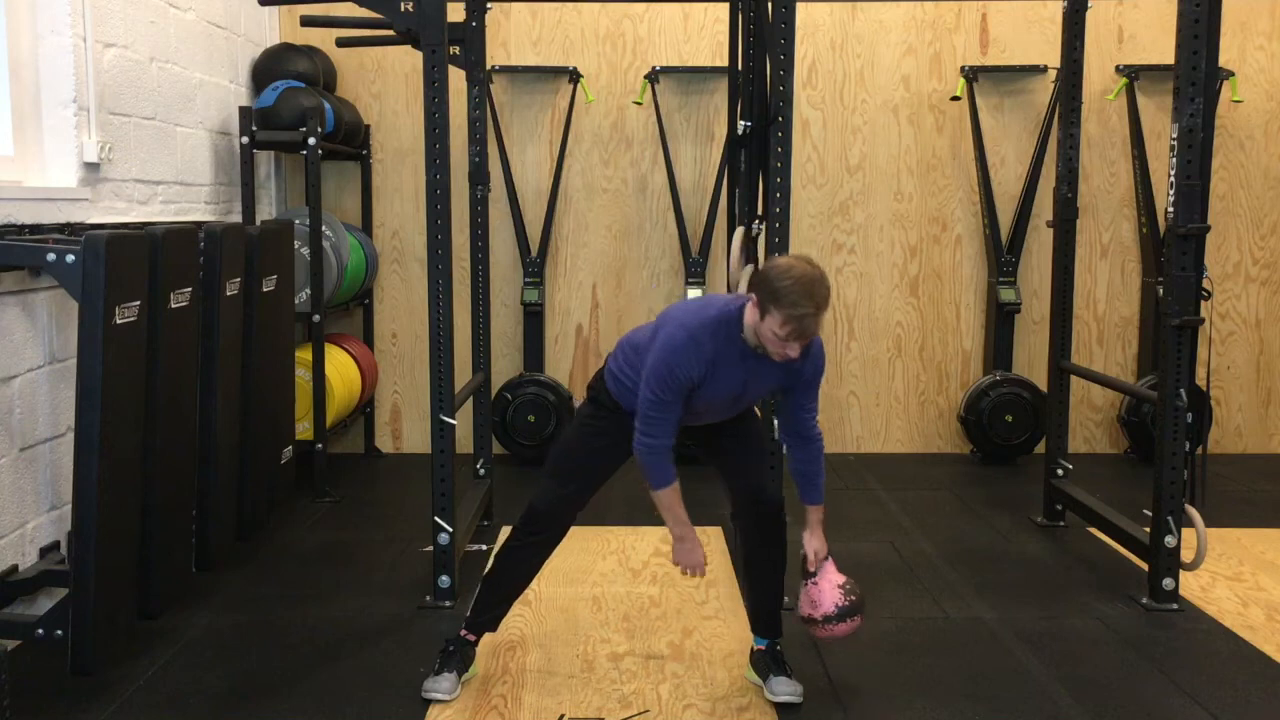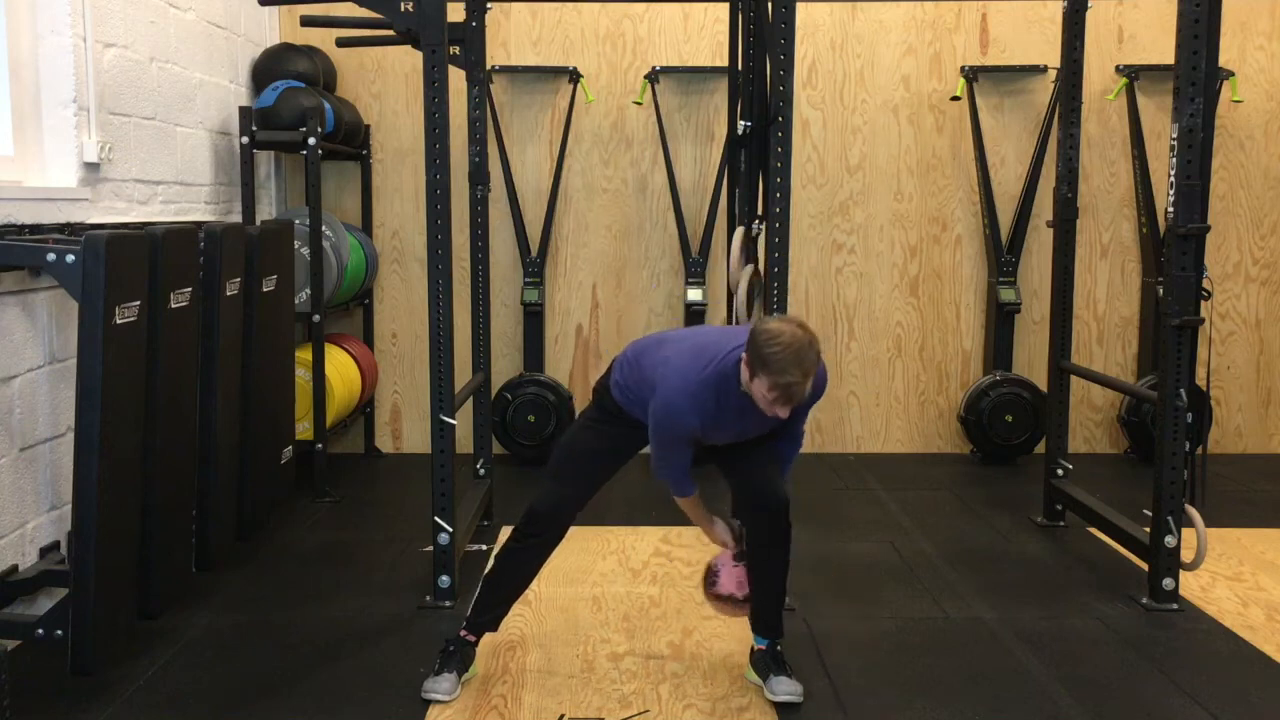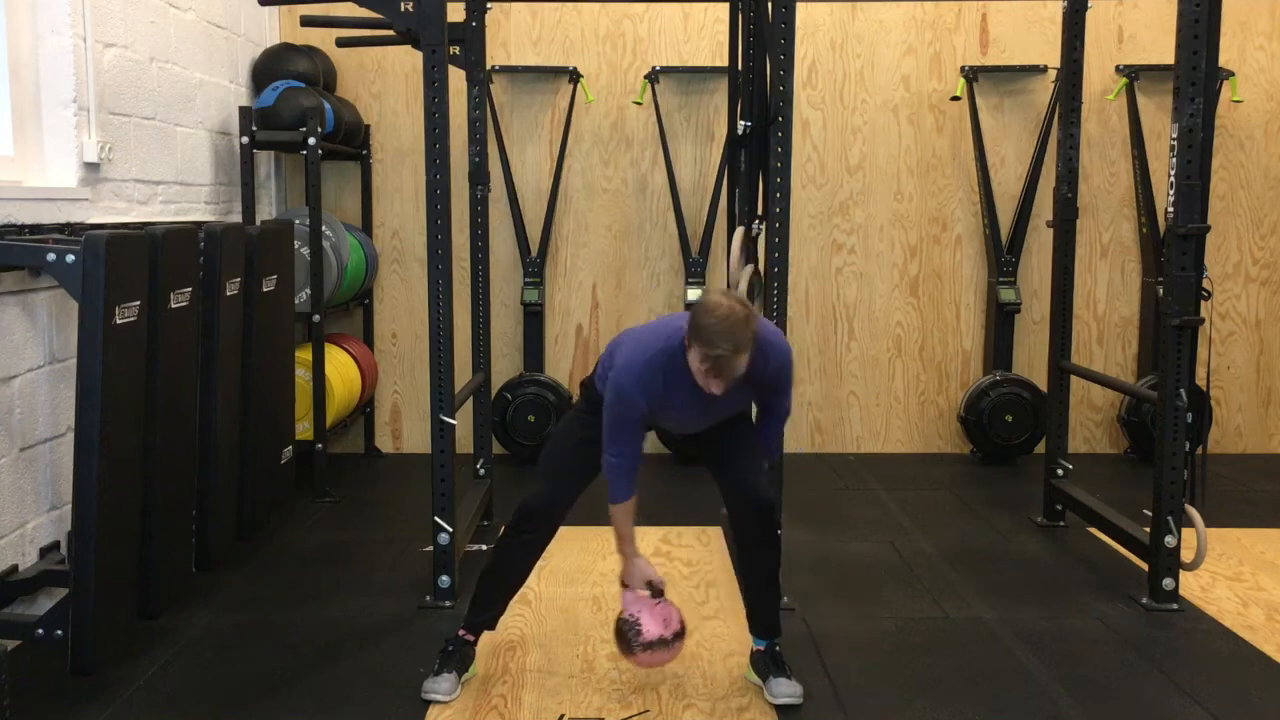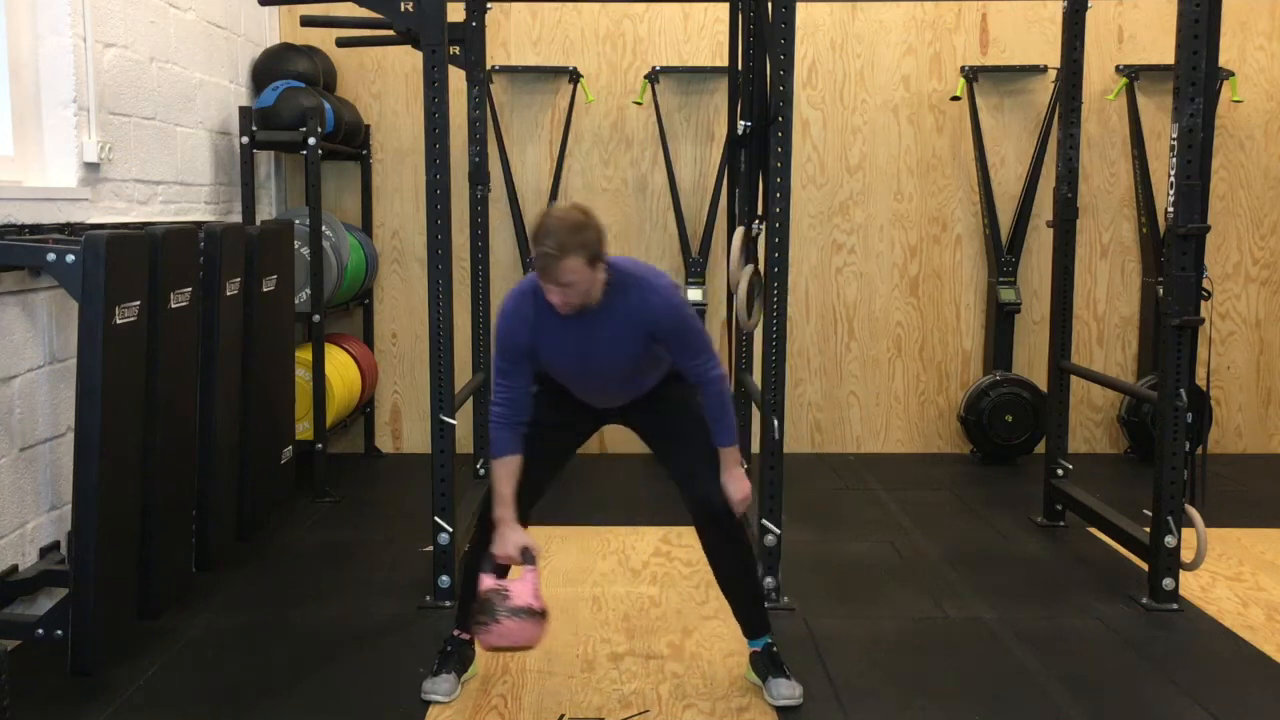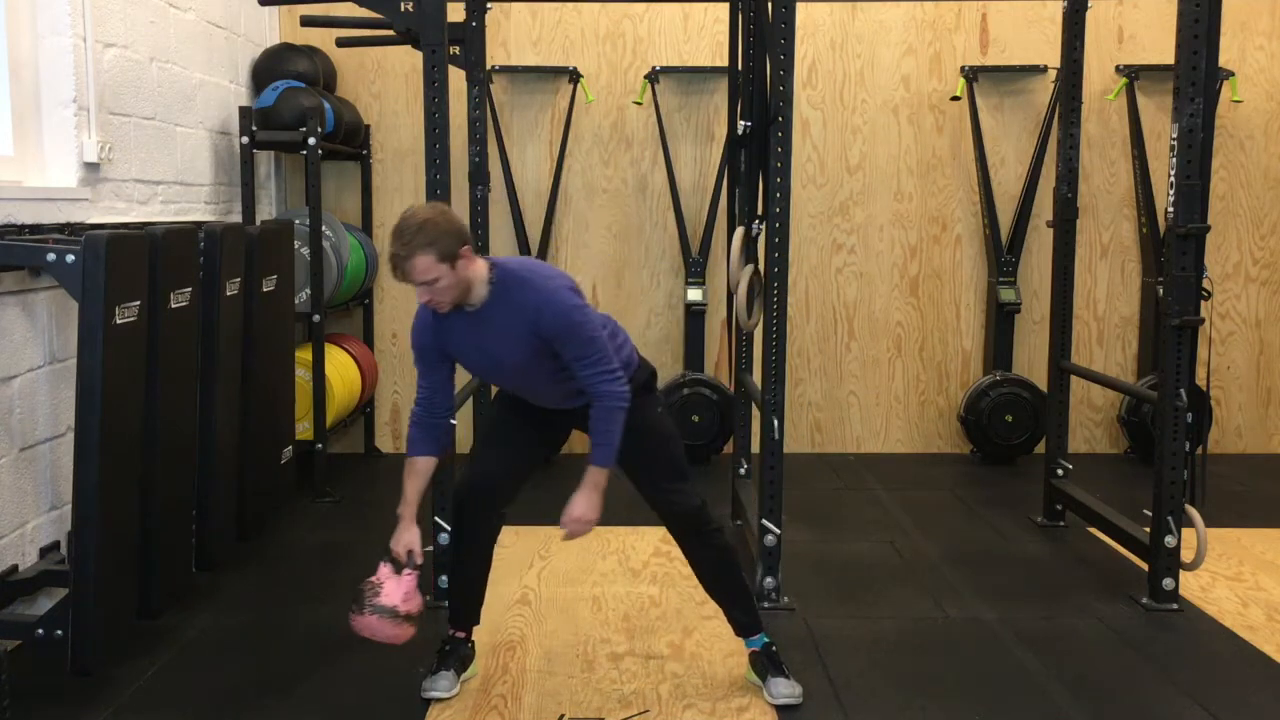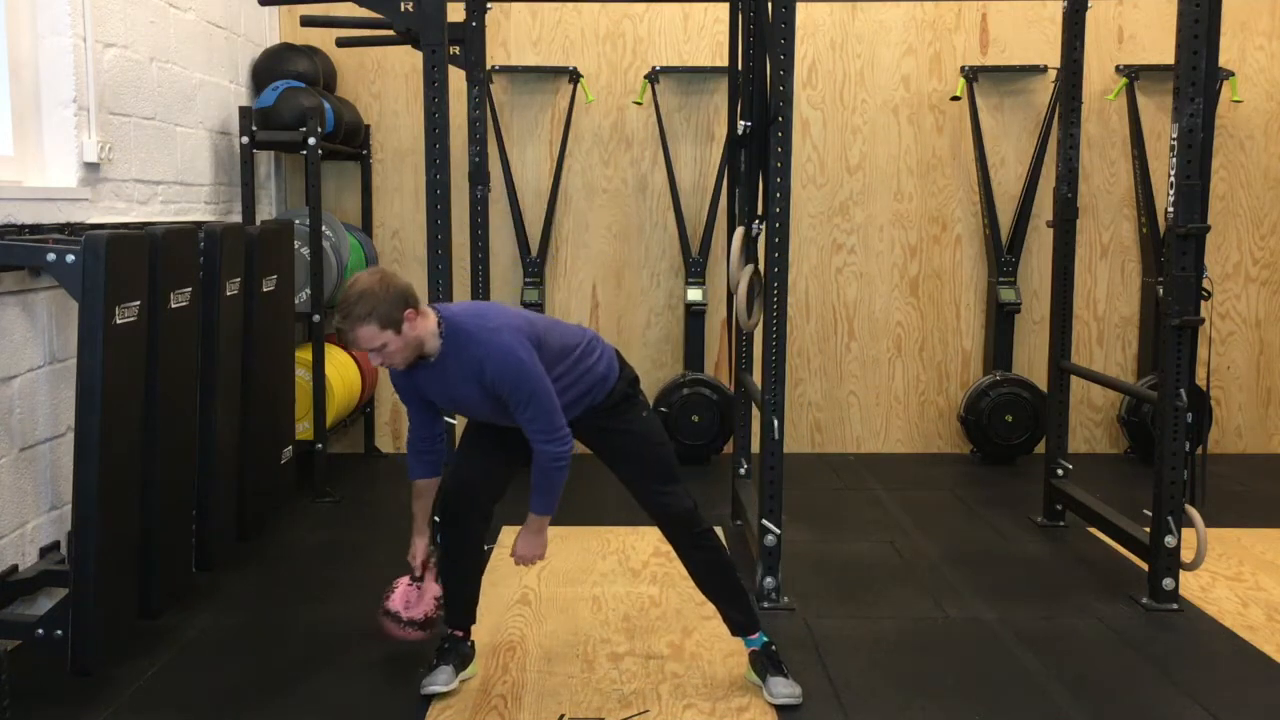
dt=0.4s
person 1, frame 1
left shoulder: (805, 350)
right shoulder: (686, 336)
left elbow: (803, 434)
right elbow: (651, 445)
left wrist: (814, 528)
right wrist: (682, 536)
right hip: (624, 400)
left knee: (764, 503)
right knee: (549, 512)
left ankle: (766, 649)
right ankle: (466, 641)
person 1, frame 2
left shoulder: (809, 375)
right shoulder: (686, 390)
left elbow: (789, 433)
right elbow: (672, 471)
left wrist: (762, 489)
right wrist: (708, 524)
right hip: (629, 400)
left knee: (770, 507)
right knee: (550, 512)
left ankle: (766, 648)
right ankle: (465, 641)
person 1, frame 3
left shoulder: (771, 351)
right shoulder: (637, 369)
left elbow: (774, 413)
right elbow: (620, 467)
left wrist: (759, 472)
right wrist: (630, 557)
right hip: (615, 399)
left knee: (756, 506)
right knee: (541, 507)
left ankle: (766, 649)
right ankle: (464, 641)
person 1, frame 4
left shoulder: (654, 294)
right shoulder: (521, 310)
left elbow: (708, 375)
right elbow: (507, 417)
left wrist: (731, 466)
right wrist: (505, 521)
left hip: (655, 393)
right hip: (565, 397)
left knee: (716, 506)
right knee: (501, 505)
left ankle: (762, 648)
right ankle: (462, 640)
person 1, frame 5
left shoulder: (543, 292)
right shoulder: (433, 323)
left elbow: (610, 390)
right elbow: (430, 416)
left wrist: (592, 489)
right wrist: (408, 516)
left hip: (620, 392)
right hip: (530, 402)
left knee: (683, 511)
right knee: (474, 497)
left ankle: (759, 646)
right ankle: (459, 641)
person 1, frame 6
left shoulder: (496, 344)
right shoulder: (408, 364)
left elbow: (553, 445)
right elbow: (425, 447)
left wrist: (536, 528)
right wrist: (420, 531)
left hip: (602, 395)
left knee: (675, 511)
right knee: (460, 499)
left ankle: (757, 644)
right ankle: (458, 640)
